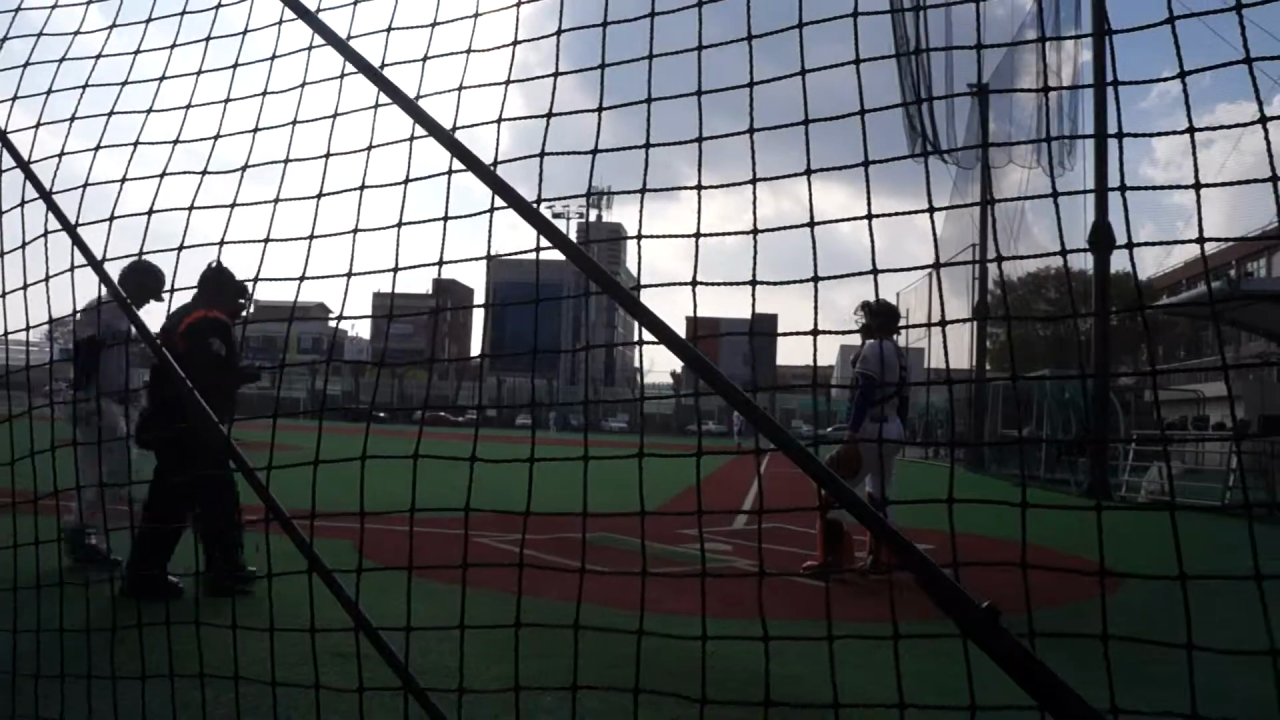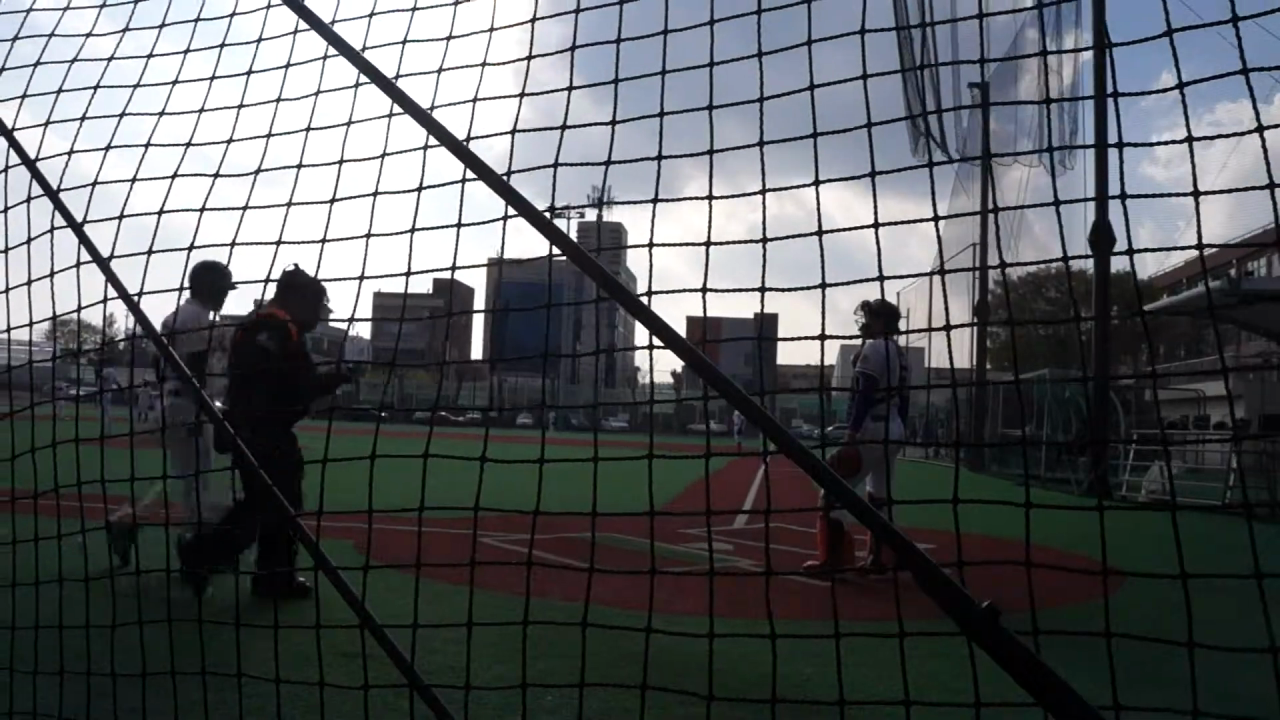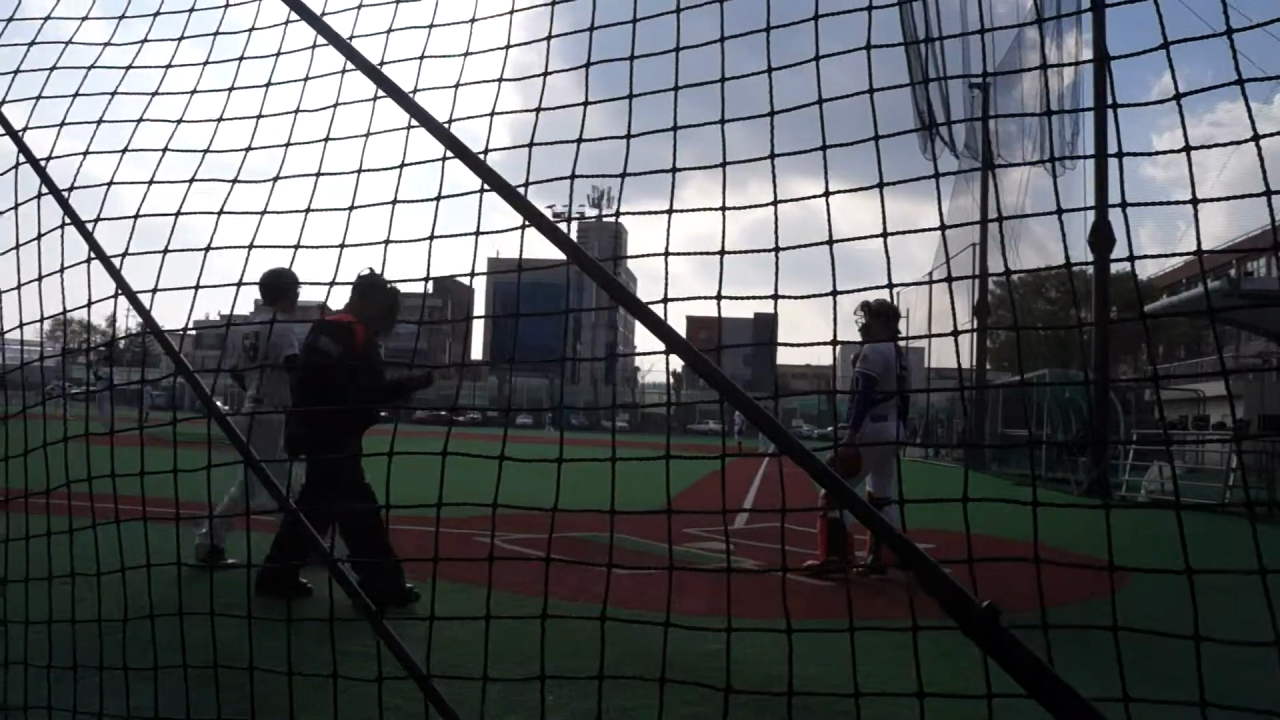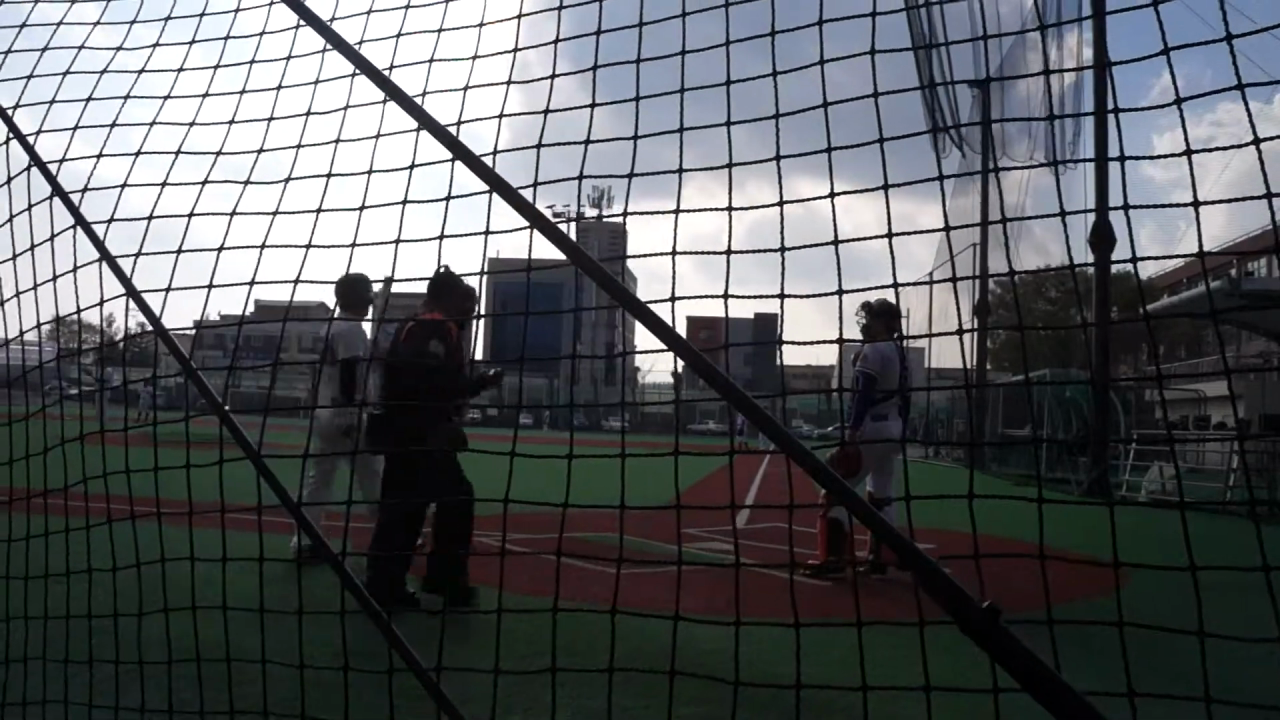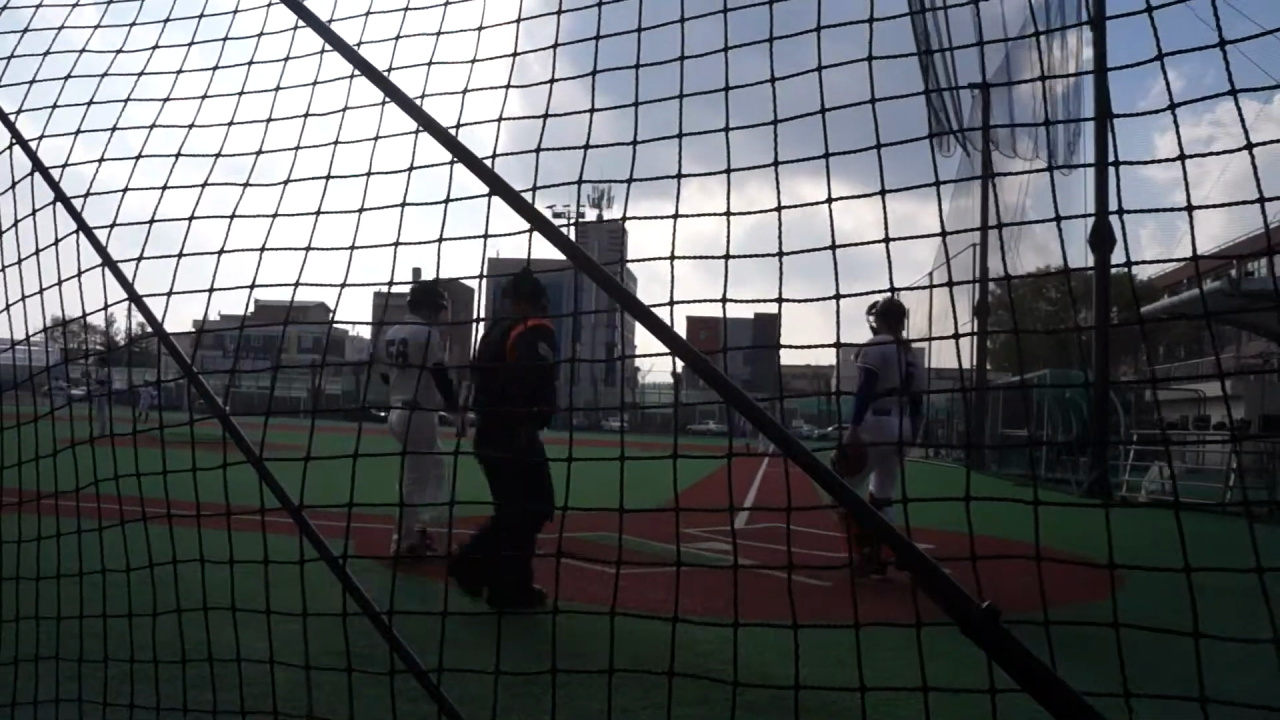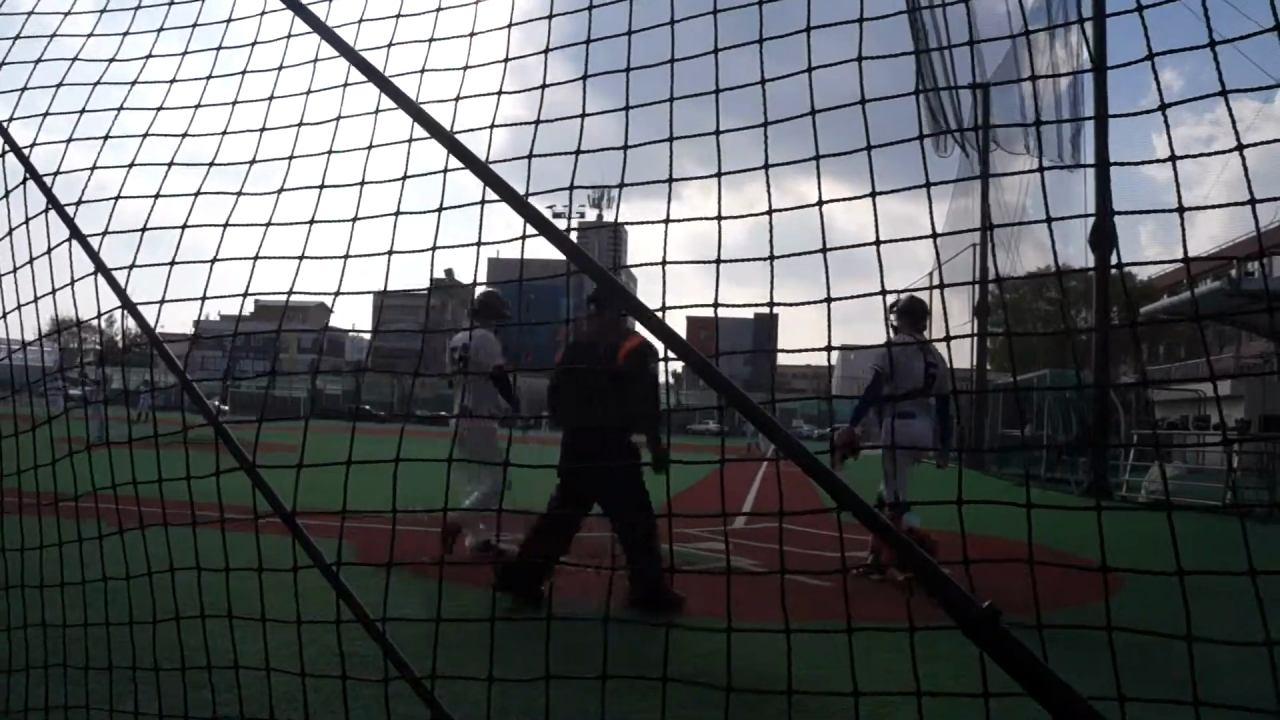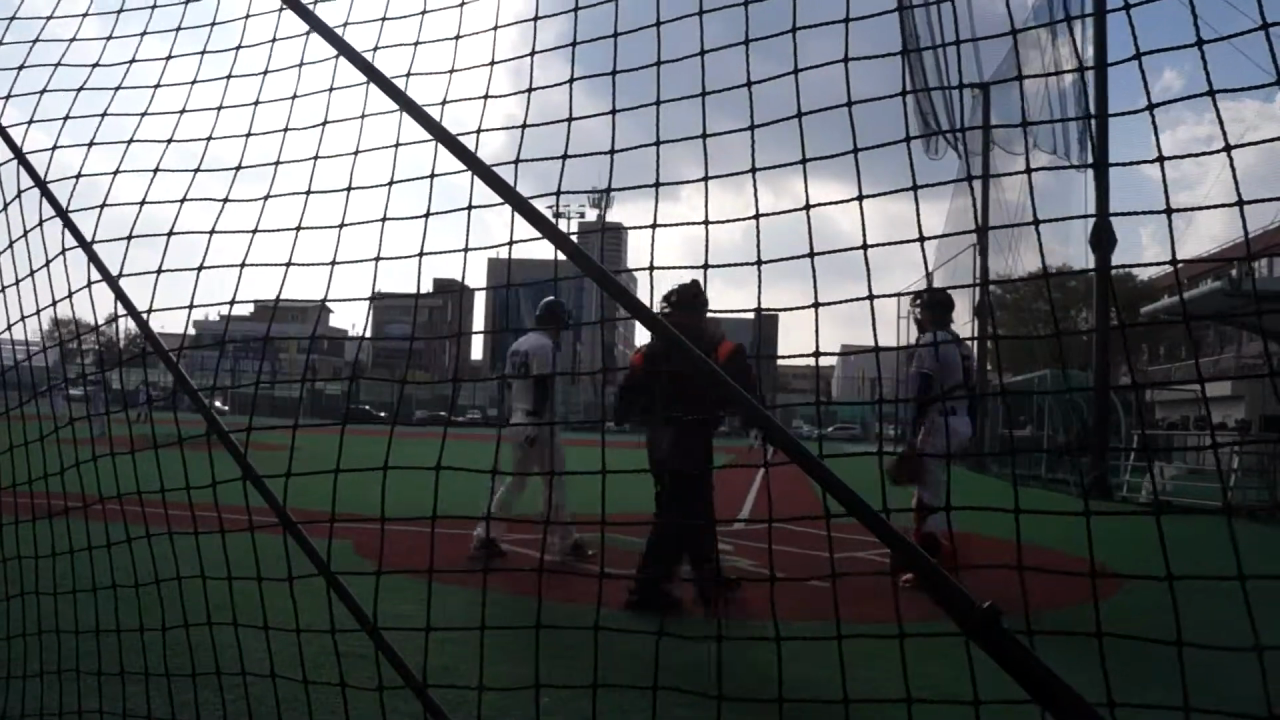
dt=0.4s
person 1, frame 1
left shoulder: (181, 318)
right shoulder: (210, 324)
right elbow: (209, 384)
left wrist: (240, 375)
left hip: (169, 422)
right hip: (185, 426)
left knee: (219, 494)
right knee: (171, 500)
left ankle: (226, 570)
right ankle: (144, 575)
person 1, frame 2
left shoulder: (280, 328)
right shoulder: (272, 325)
left elbow: (297, 382)
right elbow: (262, 381)
left wrist: (335, 380)
right wrist: (252, 427)
left hip: (270, 432)
right hip: (259, 431)
left knee: (282, 501)
right knee: (267, 504)
left ankle: (275, 576)
right ankle: (201, 555)
person 1, frame 3
left shoulder: (361, 337)
right shoulder: (337, 330)
left elbow: (372, 391)
right elbow: (311, 381)
left wrist: (410, 384)
right wrist: (304, 427)
left hip: (339, 437)
right hip: (328, 437)
left knee: (316, 507)
right knee: (357, 508)
left ankle: (278, 575)
right ankle: (381, 585)
person 1, frame 4
left shoulder: (427, 328)
right shoulder: (434, 328)
right elbow: (426, 384)
left wrist: (481, 382)
right wrist: (447, 426)
left hip: (419, 435)
right hip: (413, 434)
left knee: (457, 495)
right knee: (404, 508)
left ankle: (446, 576)
right ankle: (384, 585)
person 1, frame 5
left shoulder: (494, 333)
right shoulder: (536, 332)
right elbow: (531, 385)
right wrist: (527, 429)
left hip: (491, 433)
right hip: (515, 436)
left knee: (516, 509)
right knee: (533, 507)
left ankle: (508, 583)
person 1, frame 6
left shoulder: (574, 347)
right shoulder: (635, 347)
left elbow: (556, 398)
right elbow: (643, 400)
right wrist: (655, 443)
left hip: (575, 444)
right hip: (610, 446)
left knee: (561, 516)
right knee: (635, 517)
left ankle: (521, 576)
right ankle: (649, 589)
person 1, frame 7
left shoulder: (651, 351)
right shoulder: (723, 351)
left elbow: (627, 397)
left hip: (659, 441)
right hip: (692, 442)
left knee: (697, 511)
right knee: (678, 516)
left ankle: (711, 580)
right ankle: (648, 589)
person 2, frame 1
left shoulder: (120, 314)
right shoulder: (100, 310)
right elbow: (84, 354)
left wrist: (127, 401)
right wrist: (84, 398)
left hip: (112, 404)
right hip: (97, 404)
left knee: (94, 475)
right knee: (120, 473)
left ankle: (85, 541)
right ankle: (77, 527)
person 2, frame 2
left shoulder: (173, 317)
right shoulder: (199, 319)
left elbow: (158, 363)
right elbow: (196, 368)
right wrist: (199, 410)
left hip: (170, 404)
right hip: (187, 408)
left knee: (184, 478)
right knee: (196, 480)
left ankle: (127, 520)
person 2, frame 3
left shoulder: (244, 328)
right shoulder: (281, 326)
left elbow: (236, 372)
right elbow: (293, 369)
left hip: (254, 411)
right hip: (269, 414)
left knee: (281, 481)
right knee: (251, 483)
right ankle: (208, 542)
person 2, frame 4
left shoulder: (331, 328)
right shoulder: (352, 330)
right elbow: (349, 373)
right wrist: (352, 414)
left hip: (324, 412)
right hip: (346, 413)
left knee: (318, 480)
right knee: (372, 477)
left ankle: (303, 542)
person 2, frame 5
left shoulder: (390, 333)
right shoulder: (427, 333)
left elbow: (385, 375)
right elbow: (440, 377)
right wrist: (457, 412)
left hip: (396, 414)
right hip: (418, 415)
left knee: (431, 475)
right knee: (416, 480)
left ankle: (416, 531)
right ankle: (405, 542)
person 2, frame 6
left shoulder: (456, 341)
right shoulder: (486, 338)
right elbow: (499, 378)
right wrist: (518, 409)
left hip: (460, 419)
right hip: (479, 421)
left knee: (473, 482)
right knee: (496, 480)
left ankle: (478, 538)
right ankle: (456, 521)
person 2, frame 7
left shoulder: (517, 345)
right shoulder: (545, 346)
right elbow: (541, 388)
right wrist: (537, 426)
left hip: (516, 422)
right hip: (538, 423)
left knee: (515, 482)
right knee: (554, 485)
left ankle: (485, 536)
right ankle: (566, 542)
person 3, frame 1
left shoulder: (873, 348)
right shoulder: (899, 354)
left elbow: (864, 395)
right elbow: (903, 399)
left wrist: (851, 435)
left hip: (872, 430)
right hip: (893, 430)
right knee: (880, 497)
left ankle: (833, 558)
right ankle: (878, 558)
person 3, frame 2
left shoulder: (873, 348)
right shoulder: (899, 353)
left elbow: (864, 395)
right elbow: (904, 399)
left wrist: (851, 434)
left hip: (872, 429)
right hip: (893, 429)
right knee: (881, 497)
left ankle: (833, 559)
right ankle: (879, 558)
person 3, frame 3
left shoulder: (873, 349)
right shoulder: (900, 354)
left elbow: (863, 396)
right elbow: (904, 400)
left wrist: (850, 434)
left hip: (872, 429)
right hip: (894, 430)
right knee: (883, 497)
left ankle: (834, 558)
right ankle: (878, 559)
person 3, frame 4
left shoulder: (873, 349)
right shoulder: (900, 354)
left elbow: (864, 395)
right elbow: (905, 399)
left wrist: (851, 433)
left hip: (872, 429)
right hip: (894, 429)
right knee: (882, 497)
left ankle: (834, 558)
right ankle: (879, 558)
person 3, frame 5
left shoulder: (876, 346)
right shoulder: (910, 354)
left elbow: (865, 389)
right elbow: (916, 402)
left wrist: (854, 427)
right wrist: (910, 434)
left hip: (876, 425)
right hip: (902, 428)
right knee: (881, 496)
left ankle: (869, 551)
right ankle: (876, 558)
person 3, frame 6
left shoulder: (893, 347)
right shoulder: (936, 356)
left elbow: (873, 390)
right elbow: (943, 405)
left wrist: (852, 425)
right wrist: (943, 445)
left hip: (899, 428)
right hip: (924, 430)
left knee: (895, 501)
right knee: (891, 497)
right ankle: (879, 559)
person 3, frame 7
left shoulder: (928, 343)
right shoulder: (962, 346)
left elbow: (921, 395)
right elbow: (971, 394)
left wrist: (912, 438)
right wrist: (969, 430)
left hip: (938, 425)
right hip: (961, 425)
left knee: (928, 500)
right knee: (933, 498)
right ankle: (941, 561)
